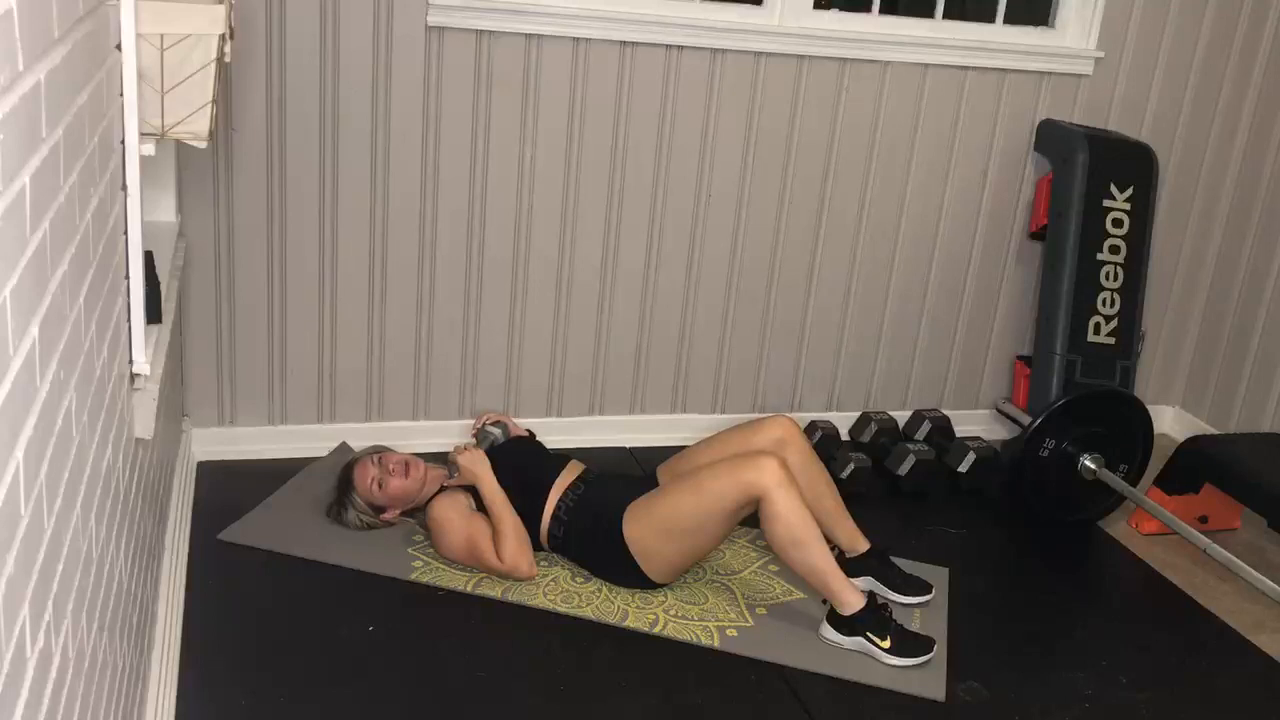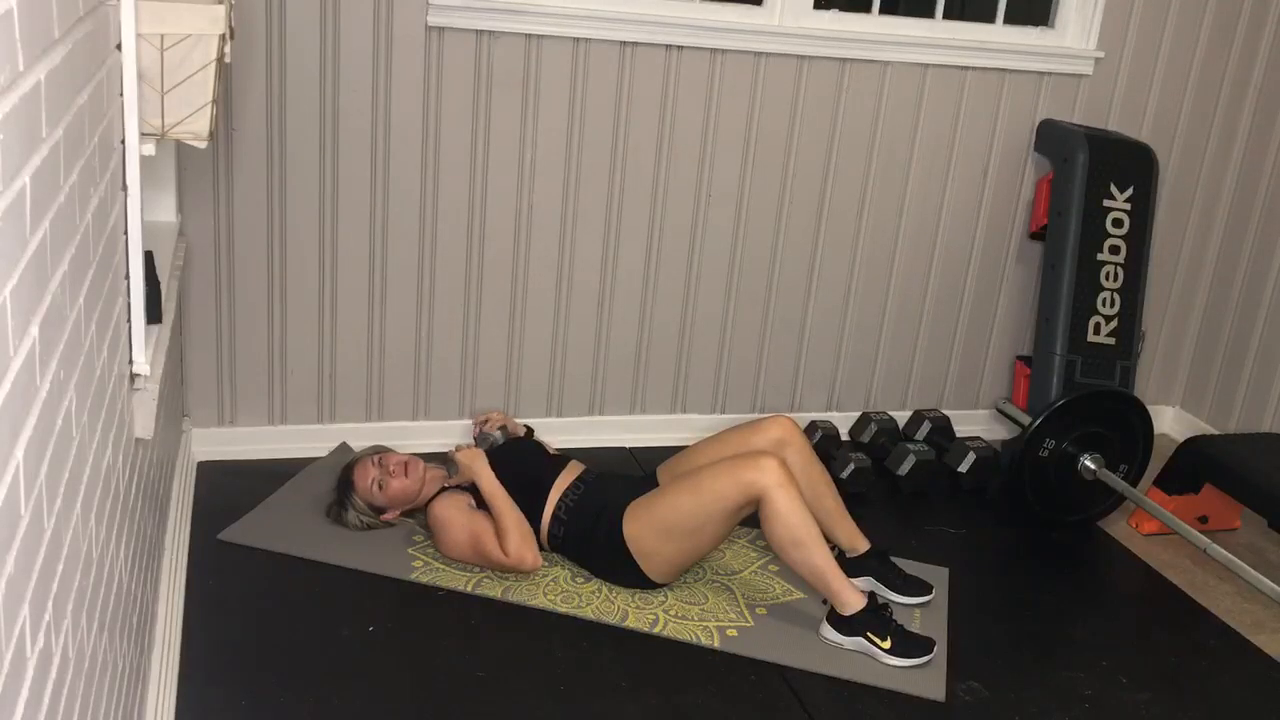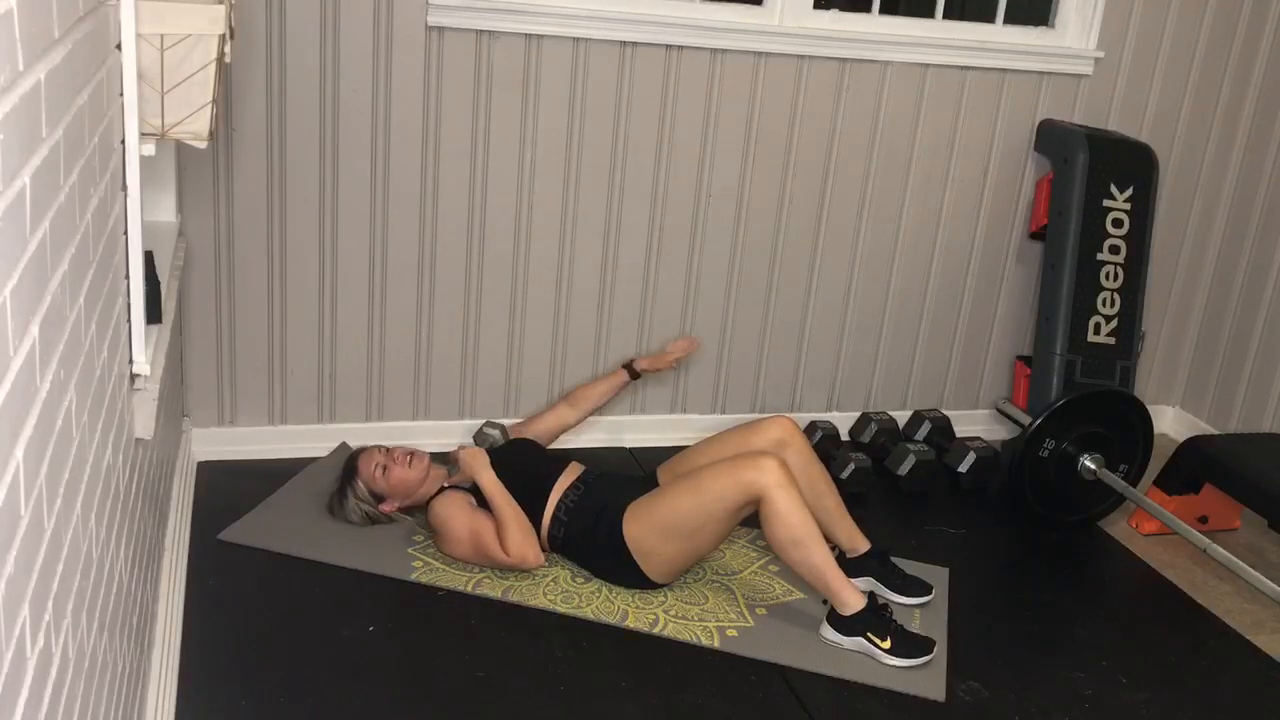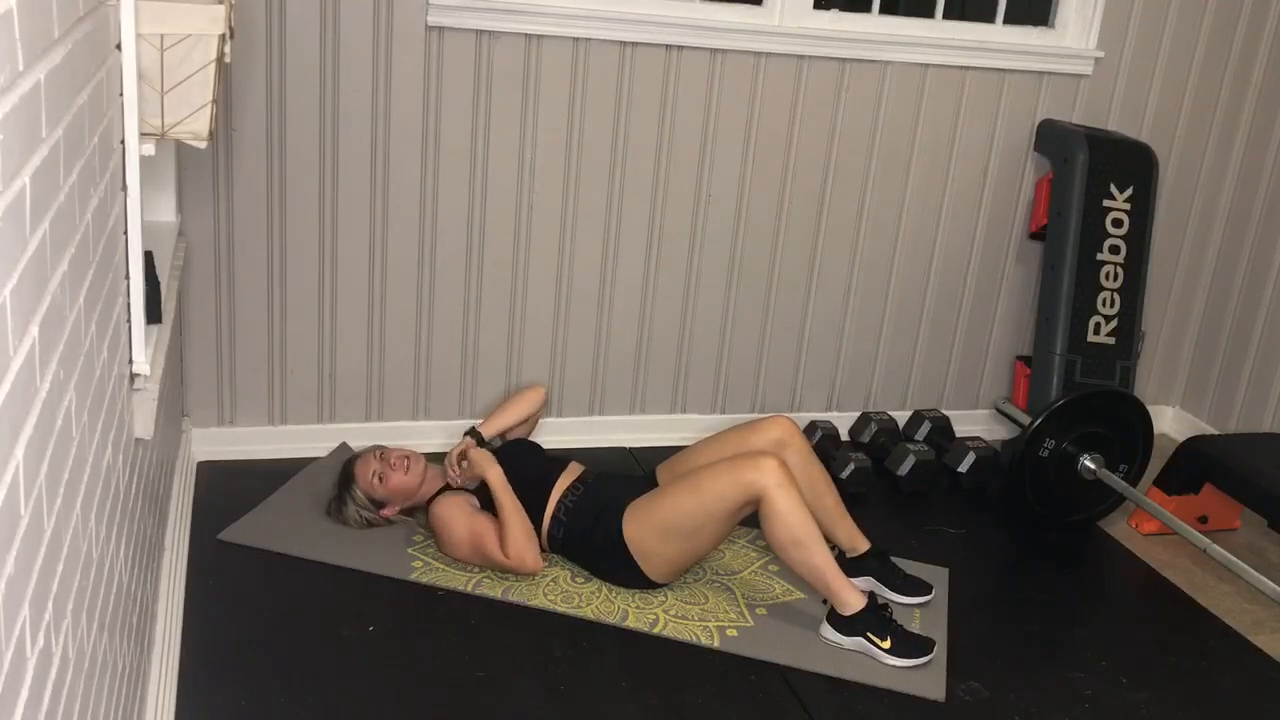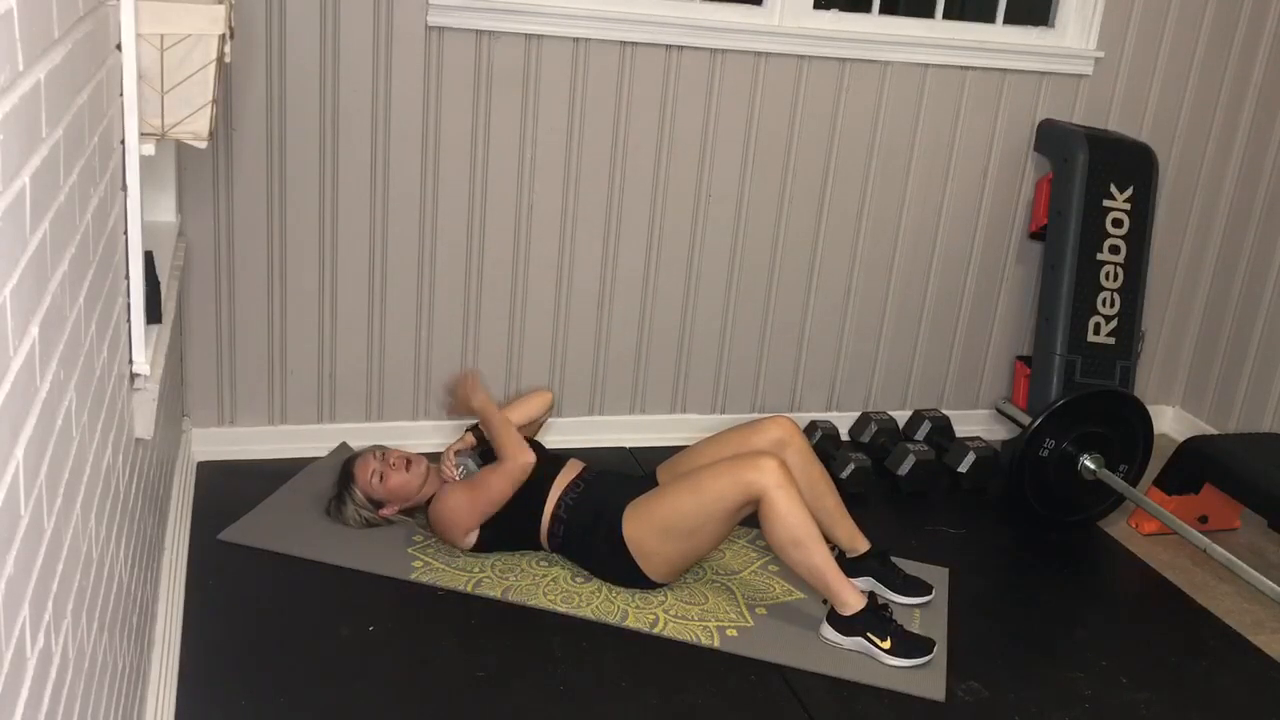
dt=1s
person 1, frame 1
left shoulder: (459, 472)
right shoulder: (444, 515)
right elbow: (519, 564)
left wrist: (515, 433)
right wrist: (484, 477)
left hip: (630, 490)
right hip: (618, 541)
left knee: (781, 431)
right knee: (765, 471)
left ankle: (858, 559)
right ankle: (852, 614)
person 1, frame 2
left shoulder: (460, 470)
right shoulder: (446, 515)
right elbow: (524, 556)
left wrist: (516, 431)
right wrist: (484, 475)
left hip: (633, 489)
right hip: (618, 540)
left knee: (780, 432)
right knee: (765, 473)
left ankle: (860, 560)
right ankle: (851, 615)
person 1, frame 3
left shoulder: (494, 449)
right shoulder: (448, 513)
left elbow: (570, 409)
right elbow: (525, 554)
left wrist: (638, 367)
right wrist: (484, 477)
left hip: (638, 492)
right hip: (619, 542)
left knee: (780, 433)
right knee: (763, 474)
left ankle: (860, 562)
right ankle: (851, 614)
person 1, frame 4
left shoulder: (472, 457)
right shoulder: (447, 514)
left elbow: (536, 393)
right elbow: (524, 558)
left wrist: (473, 437)
right wrist: (493, 475)
left hip: (636, 491)
right hip: (620, 541)
left knee: (779, 432)
right knee: (765, 472)
left ankle: (859, 559)
right ankle: (851, 615)
person 1, frame 5
left shoulder: (469, 469)
right shoulder: (451, 512)
left elbow: (543, 401)
right elbow: (521, 461)
left wrist: (473, 434)
right wrist: (480, 405)
left hip: (636, 493)
right hip: (618, 543)
left knee: (781, 433)
right knee: (764, 475)
left ankle: (861, 562)
right ankle: (851, 618)
